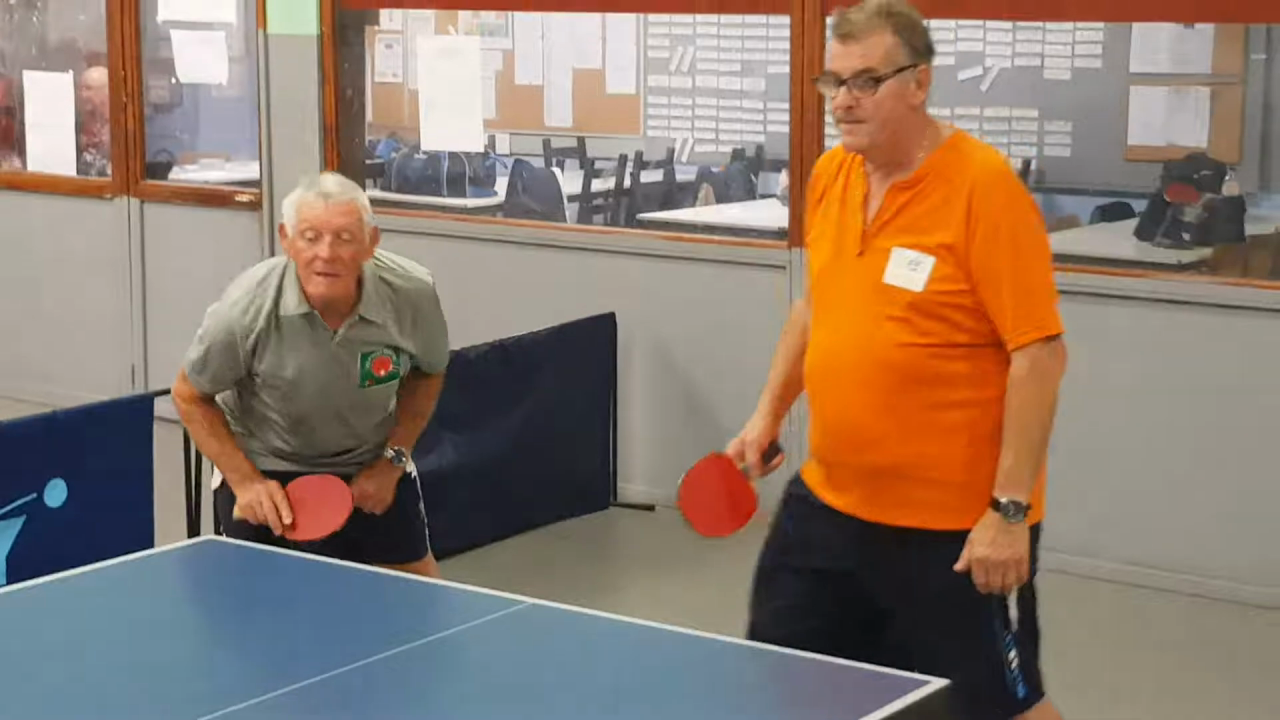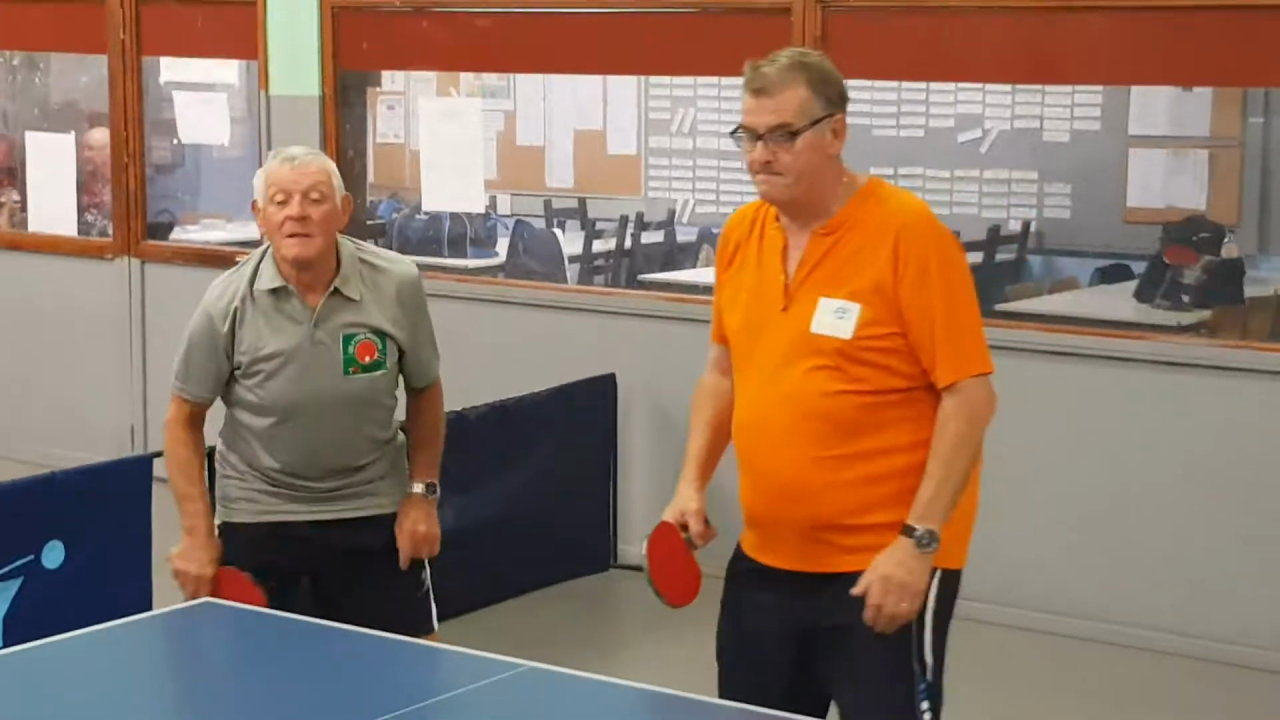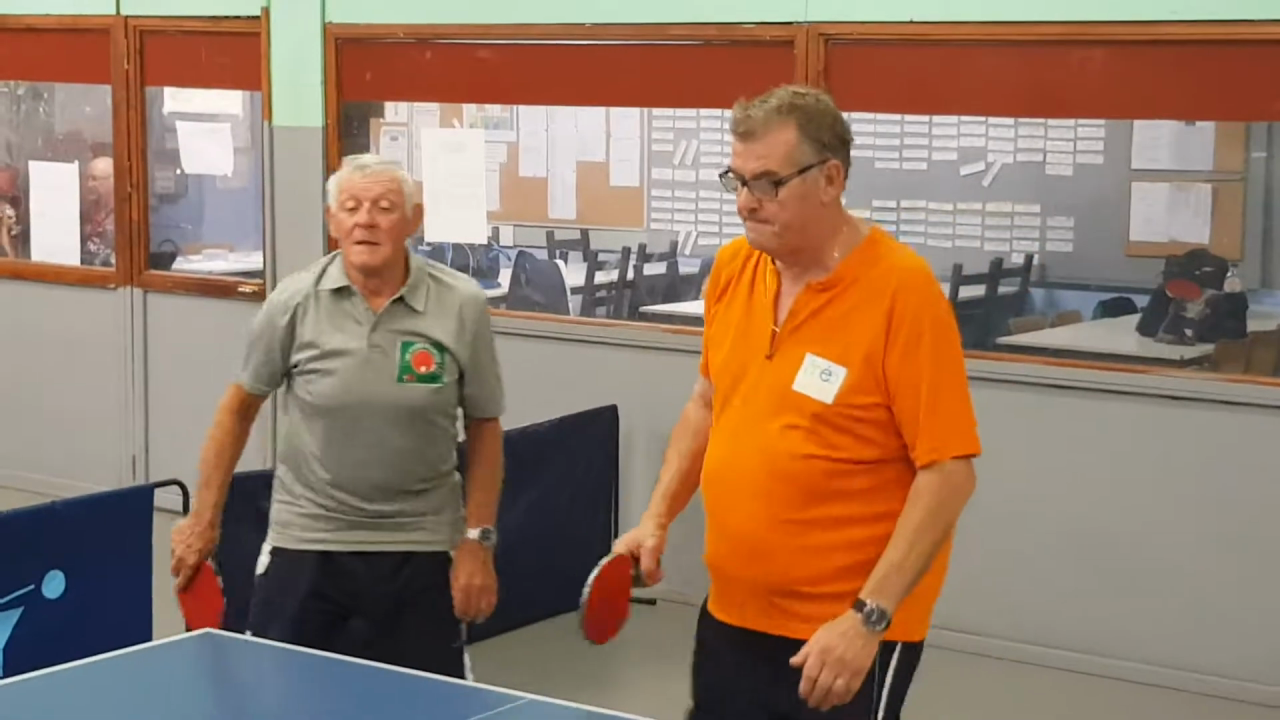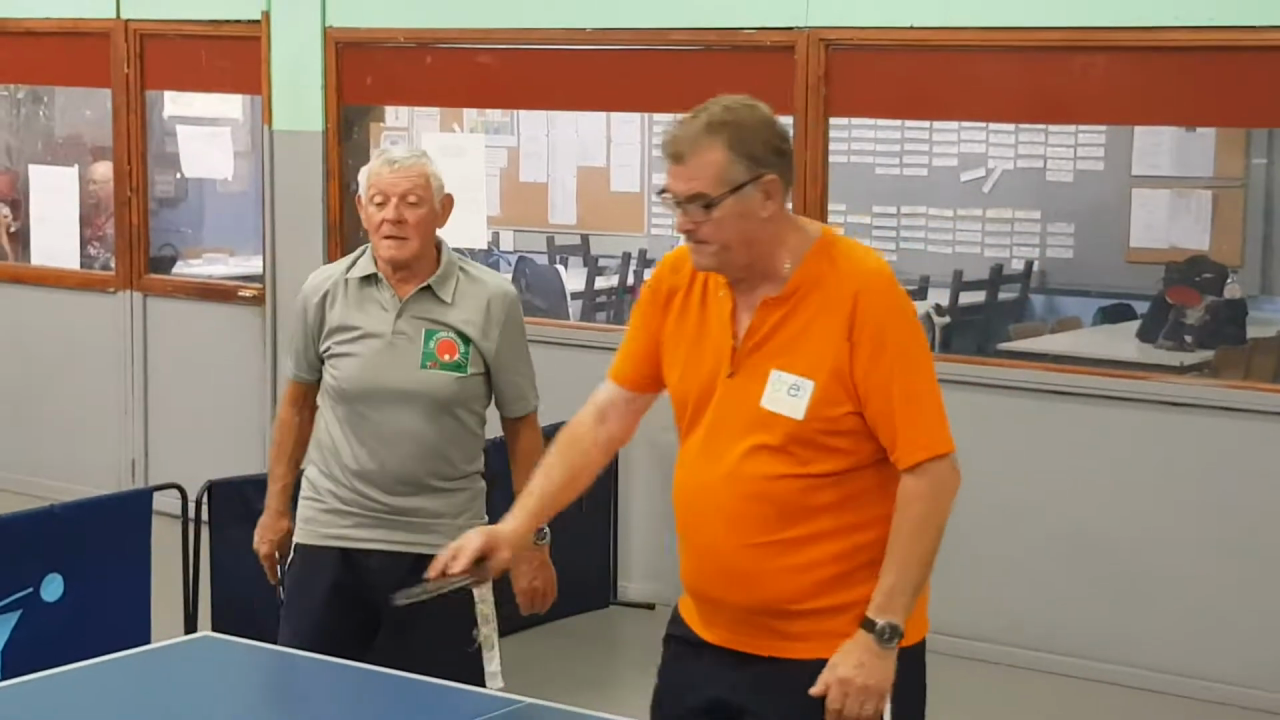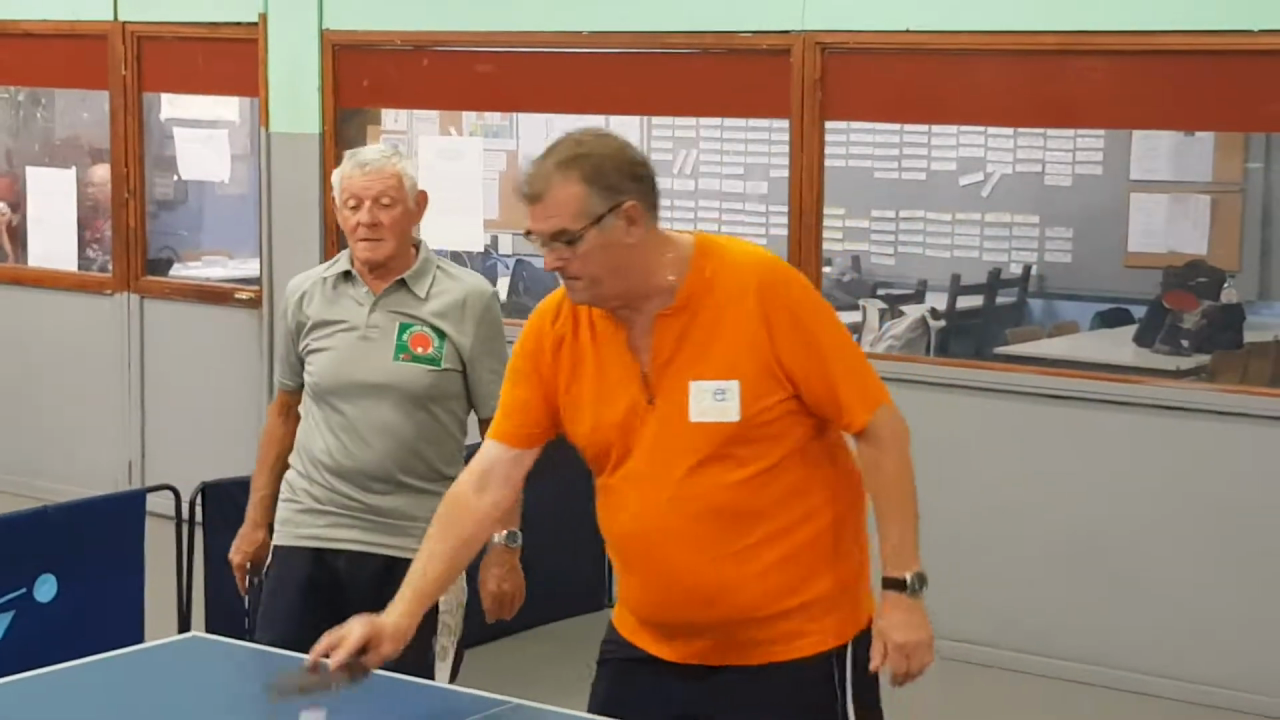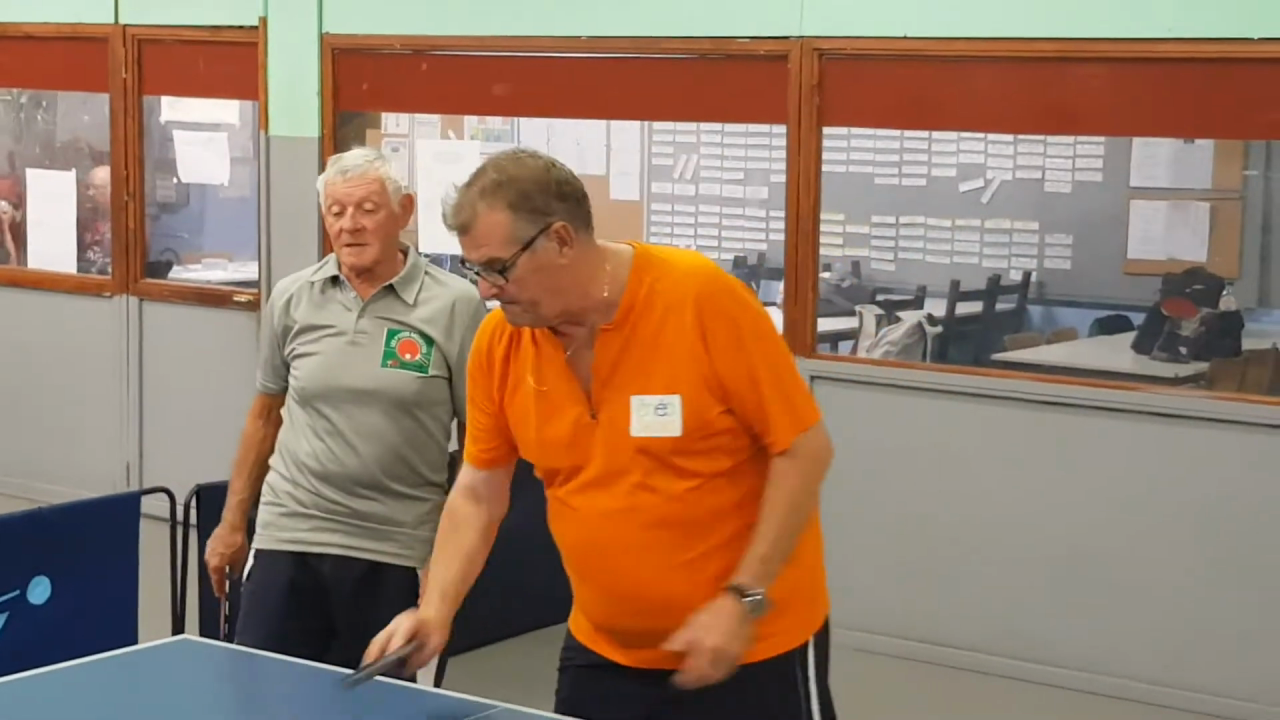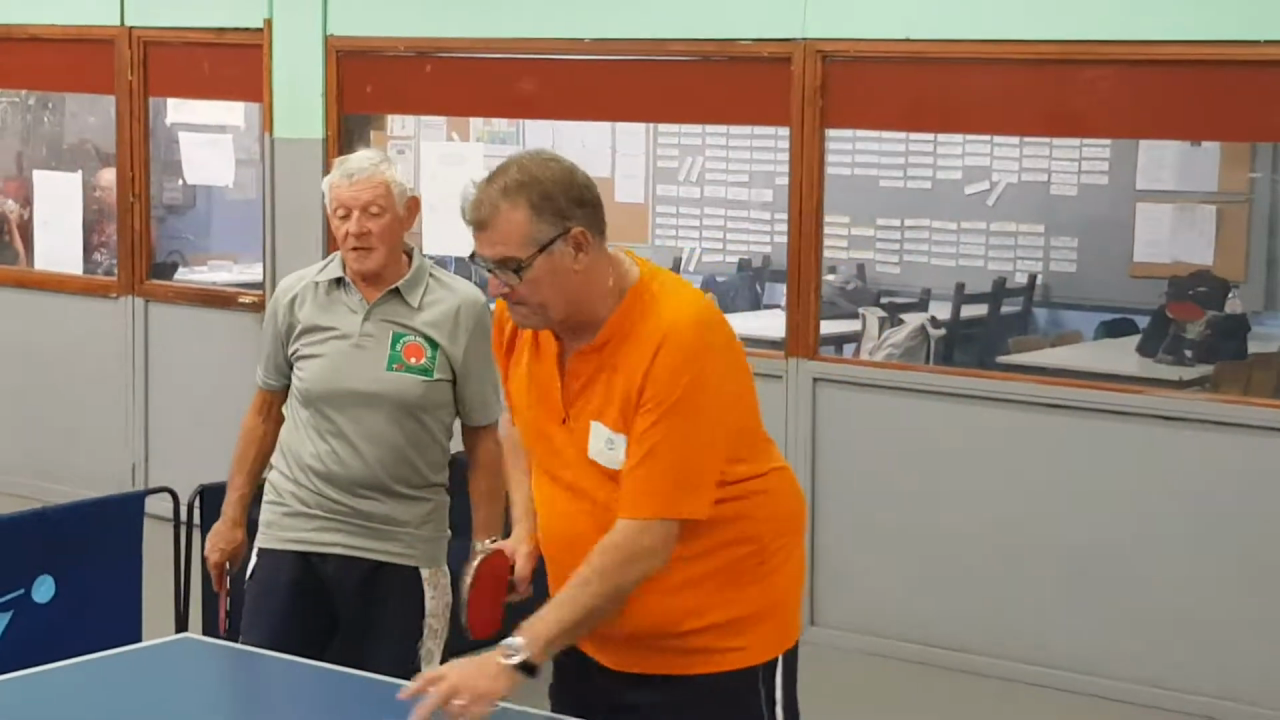
dt=0.3s
person 1, frame 1
left shoulder: (983, 186)
right shoulder: (829, 176)
left elbow: (1039, 356)
left wrist: (1008, 509)
right wrist: (768, 412)
left hip: (953, 518)
right hip: (826, 501)
person 1, frame 2
left shoulder: (907, 233)
right shoulder: (739, 234)
left elbow: (971, 396)
left wrist: (918, 540)
right wrist: (691, 483)
left hip: (888, 562)
right hip: (765, 562)
person 1, frame 3
left shoulder: (902, 289)
right shoulder: (731, 267)
left elbow: (950, 471)
left wrist: (867, 619)
right wrist: (657, 517)
left hip: (848, 628)
right hip: (731, 613)
person 1, frame 4
left shoulder: (861, 294)
right shoulder: (674, 282)
left elbow: (931, 471)
right elbow: (607, 415)
left wrist: (878, 634)
right wrist: (514, 527)
left hip: (838, 649)
right hip: (706, 634)
person 1, frame 5
left shoulder: (761, 288)
right shoulder: (552, 328)
left elbow: (878, 427)
right elbow: (487, 483)
left wrist: (900, 583)
right wrist: (402, 615)
left hip: (794, 646)
right hip: (646, 646)
person 1, frame 6
left shoulder: (700, 298)
right shoulder: (498, 339)
left elbow: (806, 450)
right elbow: (477, 494)
left wrist: (742, 602)
right wrist: (433, 611)
left hip: (748, 647)
right hip: (604, 651)
person 1, frame 7
left shoulder: (678, 337)
right shoulder: (517, 316)
left elbow: (646, 538)
left wrist: (513, 658)
right wrist: (526, 530)
left hip: (718, 647)
right hip: (590, 641)
person 2, frame 1
left shoulder: (412, 291)
right shoulder: (246, 307)
left elbow: (428, 374)
right elbow: (190, 396)
left wrist: (391, 458)
right wrist: (246, 481)
left hip: (370, 462)
right hip: (262, 464)
person 2, frame 2
left shoulder: (396, 285)
right shoulder: (229, 302)
left elbow: (424, 391)
right elbow: (184, 419)
left wrist: (423, 494)
right wrist: (198, 534)
left hip: (373, 510)
right hip: (258, 516)
person 2, frame 3
left shoulder: (463, 306)
right shoulder: (292, 303)
left elbow: (484, 427)
right elbow: (238, 407)
left wrist: (478, 540)
right wrist: (204, 517)
left hip: (422, 548)
right hip: (306, 543)
person 2, frame 4
left shoulder: (491, 301)
right shoulder: (324, 293)
left elbow: (522, 426)
right elbow: (298, 401)
left wrist: (534, 540)
right wrist: (276, 507)
left hip: (442, 547)
right hip: (330, 539)
person 2, frame 5
left shoulder: (468, 299)
right shoulder: (306, 295)
left wrist: (504, 543)
right wrist: (256, 519)
left hip: (417, 550)
right hip: (307, 538)
person 2, frame 6
left shoulder: (456, 306)
right shoulder: (291, 299)
right elbow: (265, 415)
right wrist: (232, 521)
left hip: (398, 555)
right hip: (287, 541)
person 2, frame 7
left shoulder: (460, 308)
right shoulder: (294, 297)
left elbow: (484, 439)
right elbow: (266, 410)
right wrist: (233, 516)
left hip: (400, 555)
right hip: (290, 541)
